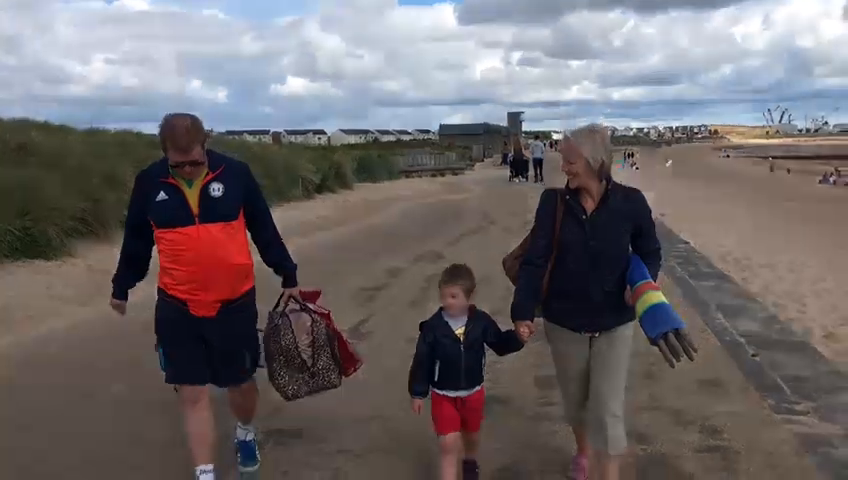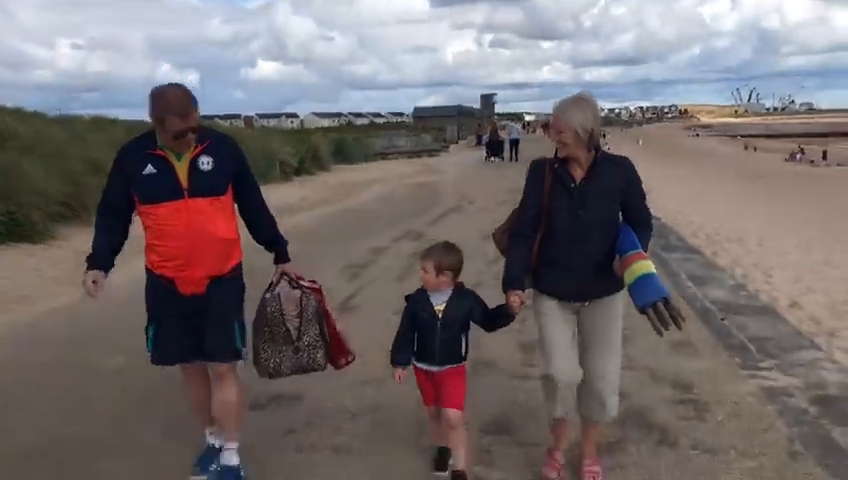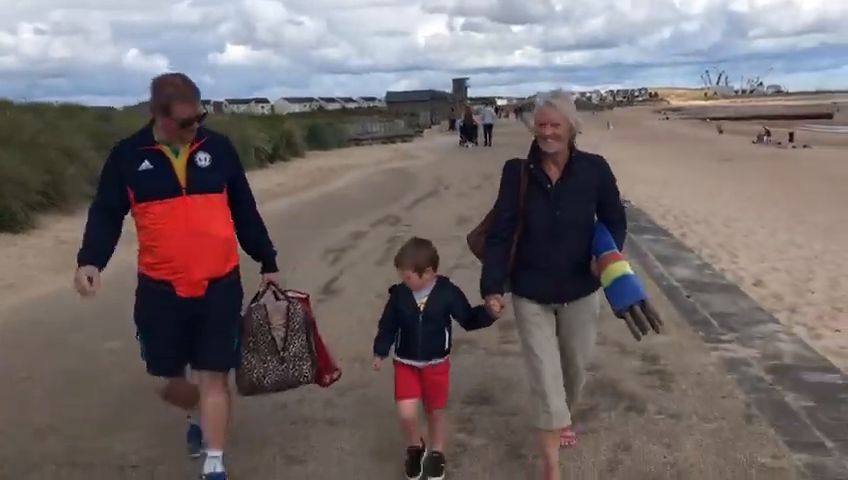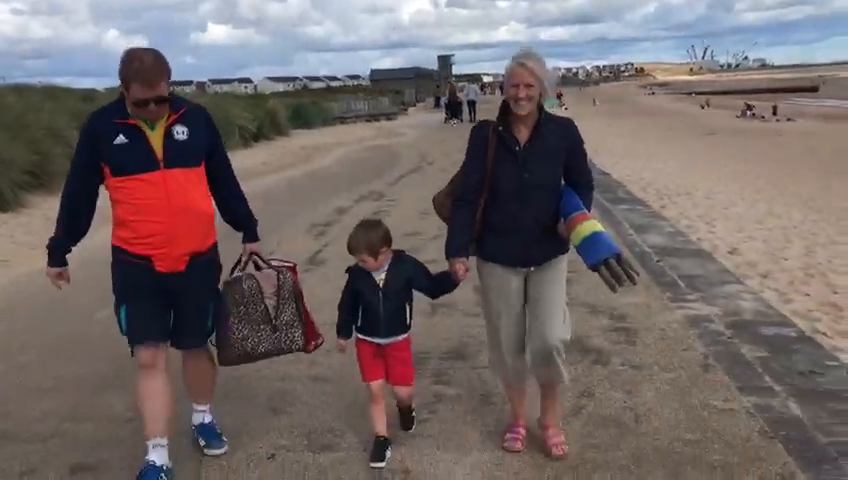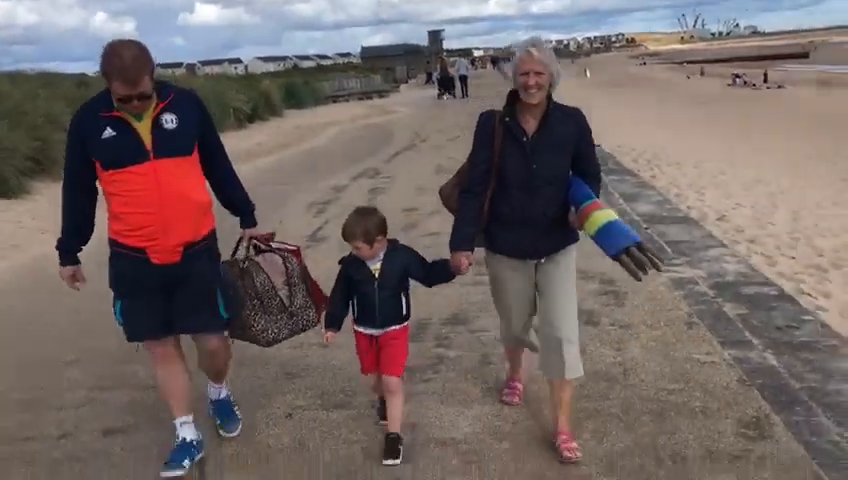
dt=0.3s
person 1, frame 1
left shoulder: (235, 174)
right shoulder: (149, 183)
left elbow: (264, 229)
right elbow: (136, 241)
left wrist: (288, 276)
right wrist: (121, 288)
left hip: (234, 303)
right hip: (177, 308)
left knee: (240, 385)
right knee: (192, 393)
left ankle: (244, 432)
person 1, frame 2
left shoulder: (223, 149)
right shoulder: (133, 158)
left elbow: (253, 206)
right elbow: (112, 216)
left wrist: (279, 253)
right wrist: (98, 262)
left hip: (222, 281)
right hip: (167, 285)
left knee: (224, 369)
right knee: (191, 367)
right ankle: (213, 440)
person 1, frame 3
left shoulder: (218, 148)
right shoulder: (128, 155)
left elbow: (244, 210)
right elbow: (106, 215)
left wrist: (267, 263)
right wrist: (90, 260)
left hip: (219, 285)
right hip: (159, 288)
left knee: (213, 374)
right knee: (169, 379)
right ankle: (199, 414)
person 1, frame 4
left shoulder: (196, 119)
right shoulder: (101, 128)
left elbow: (223, 181)
right elbow: (79, 194)
left wrist: (248, 232)
right wrist: (58, 252)
left hip: (198, 259)
right hip: (136, 264)
left knee: (196, 346)
right knee: (148, 358)
left ankle: (203, 419)
person 1, frame 5
left shoulder: (185, 105)
right shoulder: (88, 122)
left elbow: (218, 166)
right elbow: (78, 191)
left wrist: (246, 217)
right wrist: (69, 252)
left hip: (196, 248)
right hip: (133, 258)
left knee: (211, 340)
right knee: (160, 346)
left ankle: (219, 391)
right ankle: (186, 434)
person 2, frame 1
left shoulder: (631, 202)
right shoulder: (553, 202)
left elbow: (649, 253)
right elbow: (535, 261)
right wrist: (523, 313)
left hip: (615, 323)
right hip: (564, 322)
left knee: (608, 408)
right knee: (574, 395)
right ankle: (582, 445)
person 2, frame 2
left shoulder: (619, 171)
right shoulder: (542, 172)
left elbow: (640, 223)
right elbow: (523, 231)
right wrist: (514, 283)
left hip: (604, 293)
right hip: (552, 293)
left knee: (601, 378)
right knee: (560, 375)
right ankle: (557, 439)
person 2, frame 3
left shoulder: (595, 170)
right shoulder: (517, 173)
left elbow: (615, 222)
right elbow: (500, 232)
right wrist: (492, 286)
left hip: (580, 291)
right hip: (531, 294)
left knee: (573, 365)
right knee: (545, 379)
left ankle: (566, 417)
person 2, frame 4
left shoulder: (563, 132)
right shoulder: (485, 135)
left elbow: (582, 185)
right elbow: (467, 195)
right wrist: (457, 251)
left hip: (548, 255)
right hip: (496, 258)
left knee: (550, 338)
right knee: (506, 340)
left ankle: (551, 420)
right ankle: (518, 417)
person 2, frame 5
left shoulder: (571, 122)
right shoulder: (492, 125)
left elbow: (589, 175)
right elbow: (474, 187)
left wrist: (585, 208)
right wrist: (462, 243)
left hip: (558, 247)
right hip: (506, 249)
left knee: (560, 333)
right knee: (515, 323)
left ankle: (563, 427)
right ankle: (516, 371)
person 3, frame 1
left shoulder: (481, 321)
right shoulder: (433, 327)
left elbow: (500, 344)
right elbow: (421, 361)
left wrist: (518, 336)
right wrist: (417, 393)
left hip: (473, 393)
right hip: (442, 394)
left knee: (472, 437)
right knee: (449, 445)
left ankle: (470, 461)
person 3, frame 2
left shoulder: (466, 299)
right shoulder: (416, 301)
left elbow: (488, 321)
right elbow: (405, 333)
left wrist: (509, 310)
right wrist: (399, 363)
left hip: (453, 369)
right hip: (424, 369)
left knee: (452, 419)
right knee: (434, 414)
right ankle: (442, 448)
person 3, frame 3
left shoulder: (447, 293)
right shoulder: (399, 295)
left elbow: (469, 319)
right elbow: (388, 325)
left wrist: (490, 311)
right wrist: (380, 352)
left hip: (437, 364)
right hip: (405, 364)
left knee: (436, 412)
right knee: (407, 414)
left ankle: (437, 454)
right ankle: (415, 447)
person 3, frame 4
left shoulder: (406, 267)
right shoulder: (356, 275)
left elbow: (433, 287)
right elbow: (348, 305)
left wrist: (453, 276)
right wrist: (343, 333)
left hip: (398, 340)
right hip: (367, 342)
left knee: (403, 391)
right knee: (376, 392)
left ankle: (405, 408)
right ankle: (381, 438)
person 3, frame 5
left shoulder: (402, 256)
right shoulder: (350, 265)
left elbow: (428, 274)
right elbow: (340, 296)
left wrist: (451, 267)
right wrist: (332, 326)
left hip: (395, 330)
right hip: (365, 332)
left knee: (392, 382)
right knee: (374, 379)
left ankle: (393, 435)
right ankle: (383, 396)
